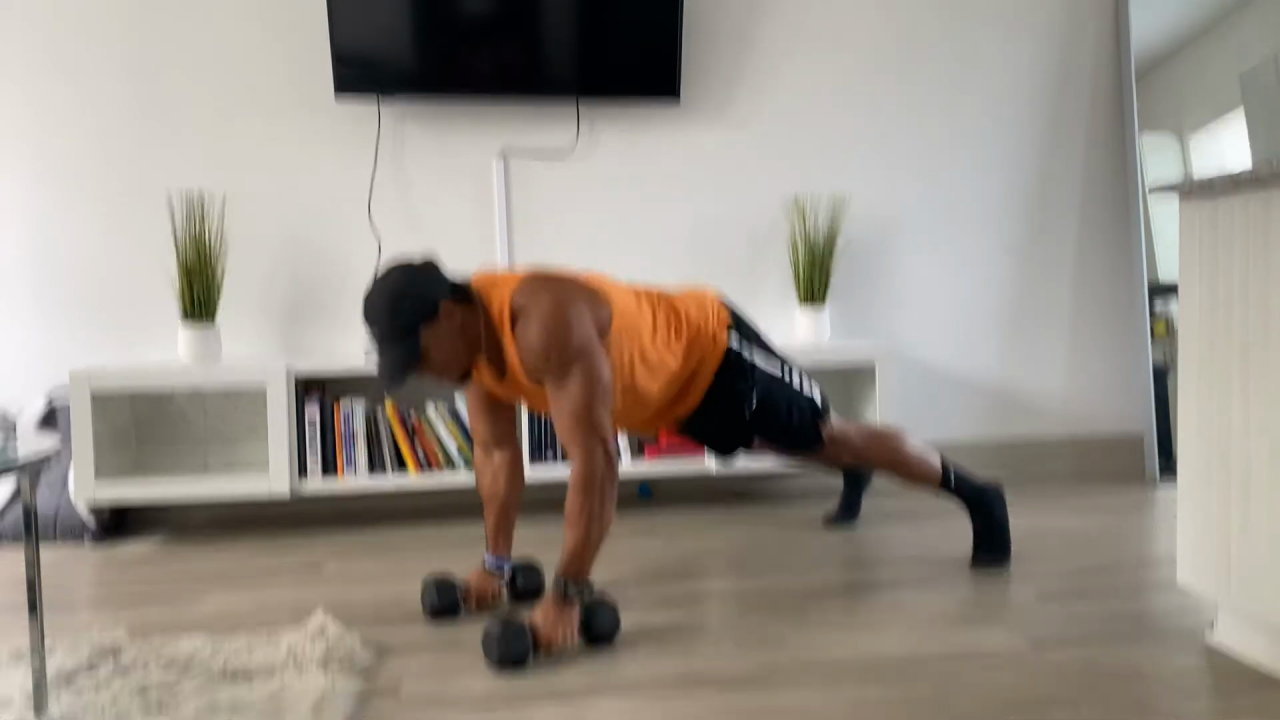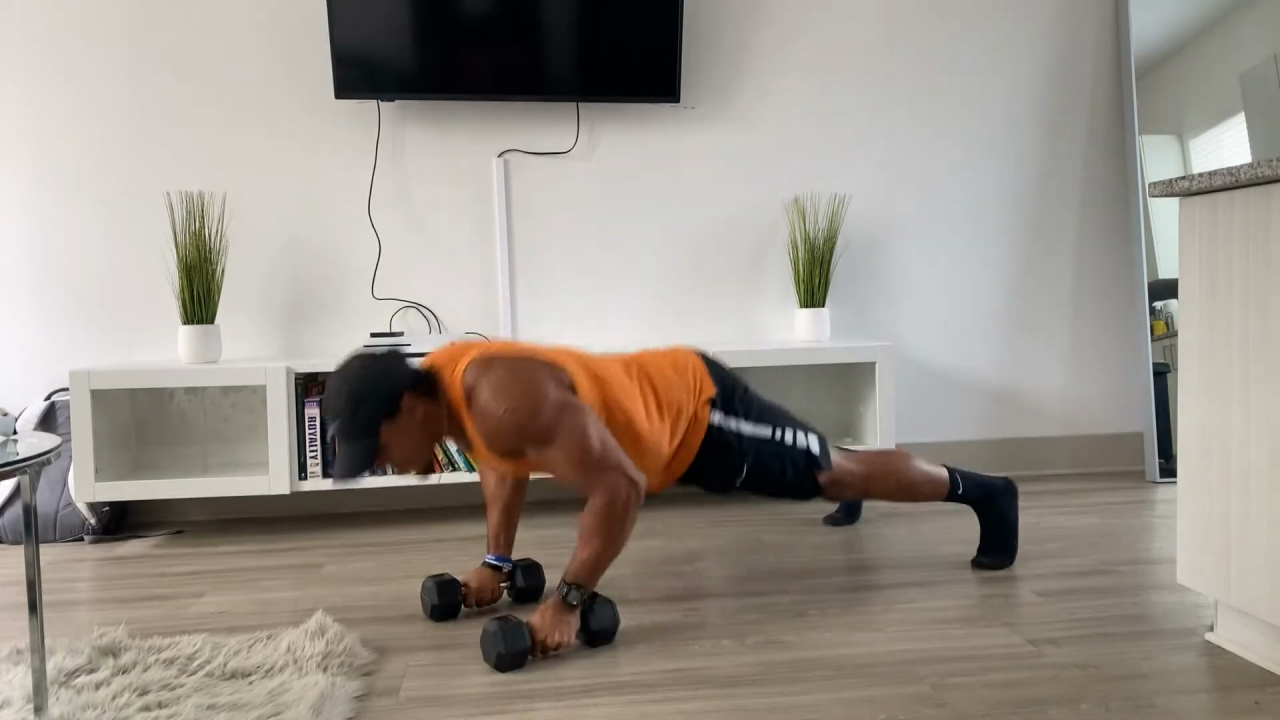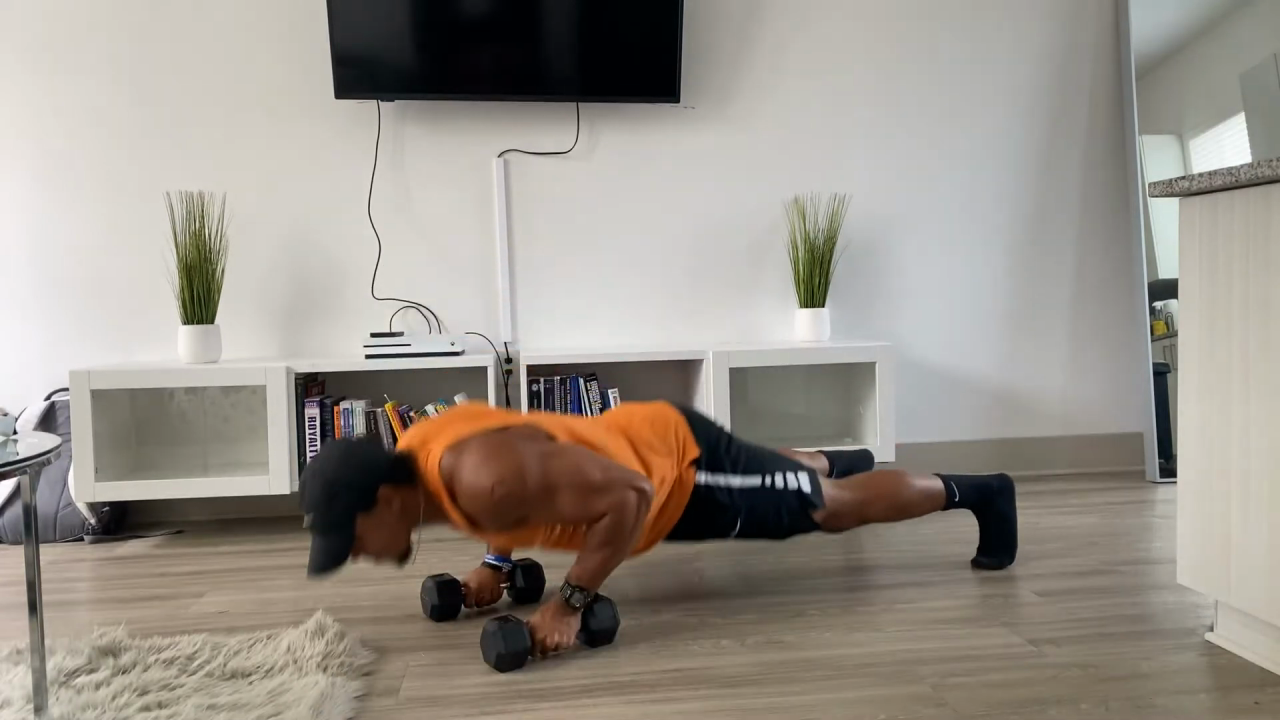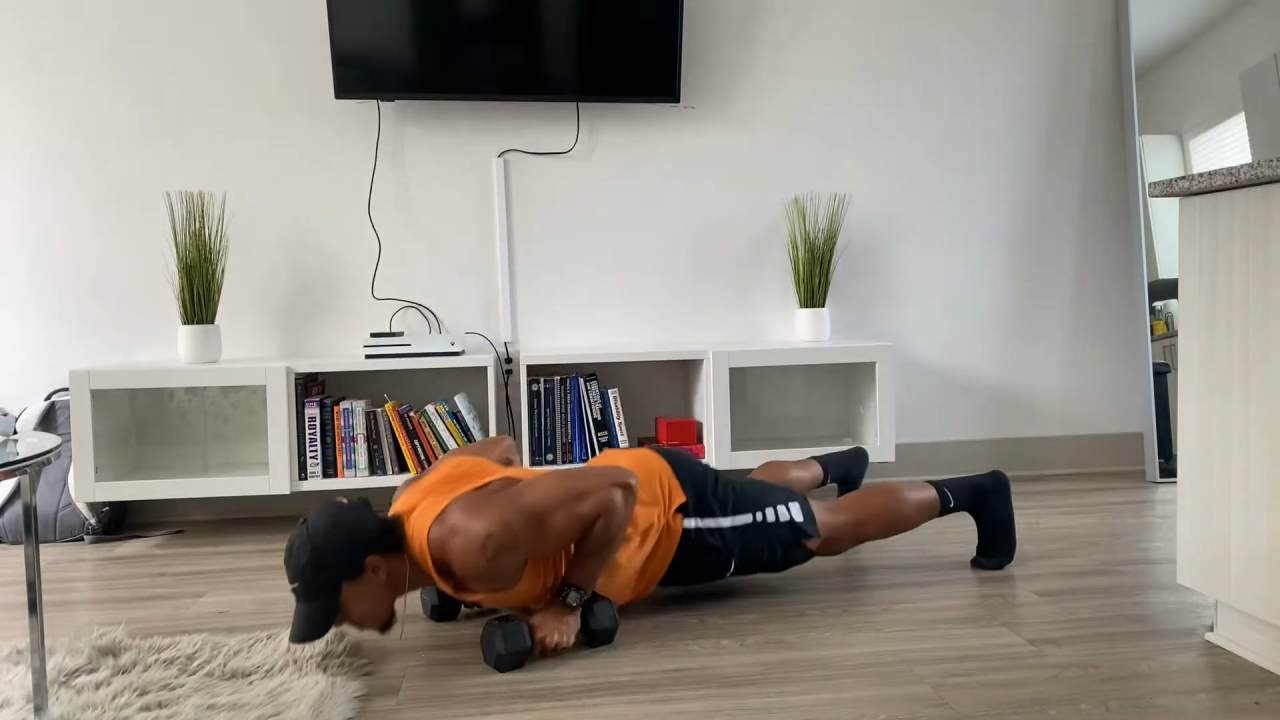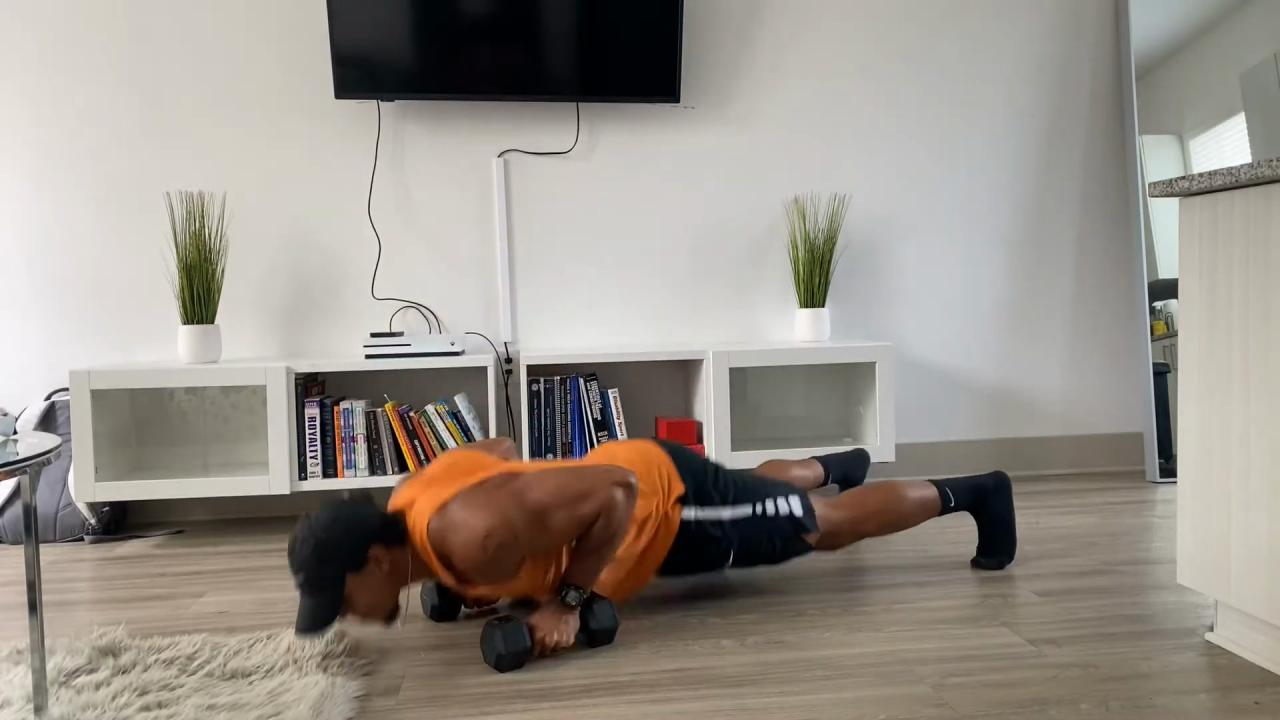
dt=0.2s
person 1, frame 1
left shoulder: (544, 327)
right shoulder: (471, 337)
left elbow: (593, 466)
right elbow: (497, 449)
left wrist: (565, 595)
right wrist: (496, 560)
left hip: (711, 351)
right hip: (675, 387)
left knee: (834, 437)
right knee: (783, 445)
left ankle: (977, 495)
right ankle: (854, 482)
person 1, frame 2
left shoulder: (499, 401)
right shoulder: (444, 379)
left elbow: (620, 490)
right elbow: (500, 462)
left wrist: (568, 600)
right wrist: (496, 562)
left hip: (696, 411)
right hip: (663, 413)
left knee: (835, 477)
left ankle: (982, 490)
right ankle: (843, 454)
person 1, frame 3
left shoulder: (476, 480)
right shoulder: (420, 449)
left elbow: (631, 496)
left wrist: (570, 602)
right wrist: (494, 563)
left hip: (679, 469)
right hip: (647, 441)
left knee: (831, 507)
right knee: (770, 477)
left ankle: (979, 492)
right ankle: (841, 459)
person 1, frame 4
left shoulder: (467, 541)
right shoulder: (414, 502)
left elbow: (615, 490)
right elbow: (496, 448)
left wrist: (567, 600)
left hip: (666, 516)
right hip: (640, 490)
left knee: (827, 530)
right knee: (753, 489)
left ankle: (974, 492)
right ankle: (839, 462)
person 1, frame 5
left shoulder: (470, 528)
right shoulder: (409, 506)
left elbow: (617, 492)
right elbow: (498, 448)
left wrist: (567, 598)
left hip: (666, 505)
right hip: (643, 488)
left knee: (825, 525)
right knee: (767, 493)
left ankle: (976, 493)
right ankle: (840, 465)
